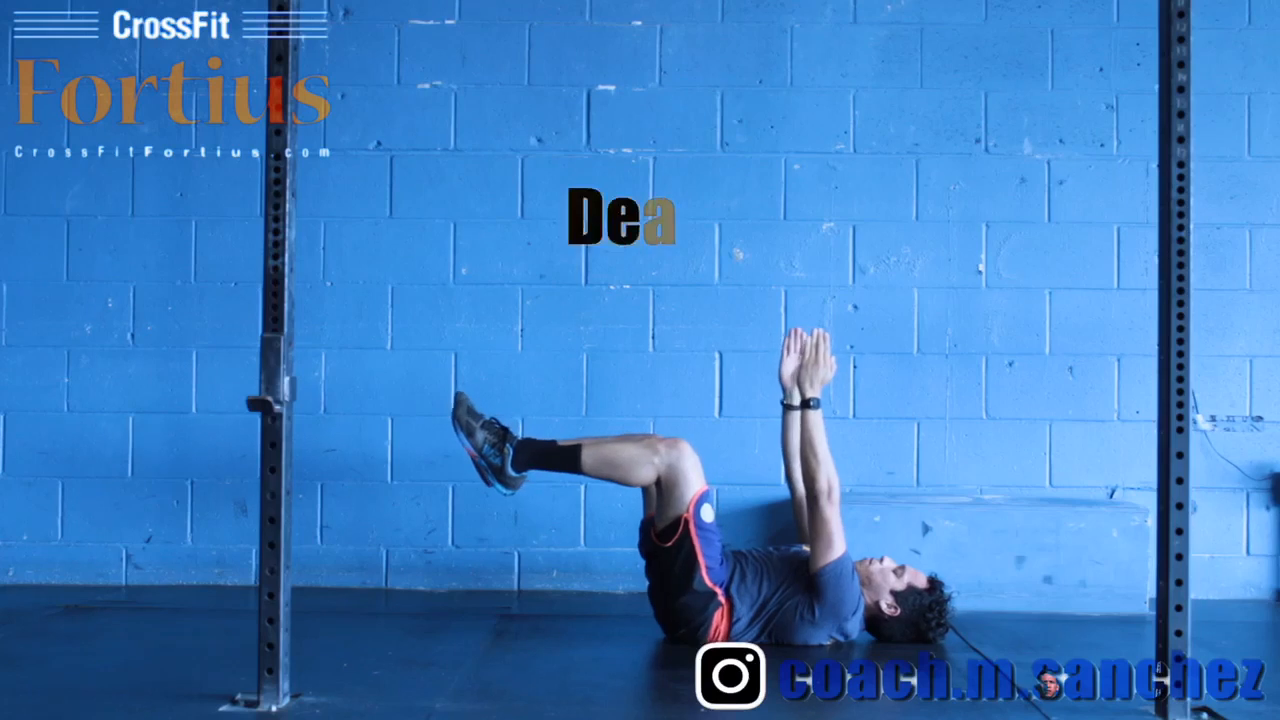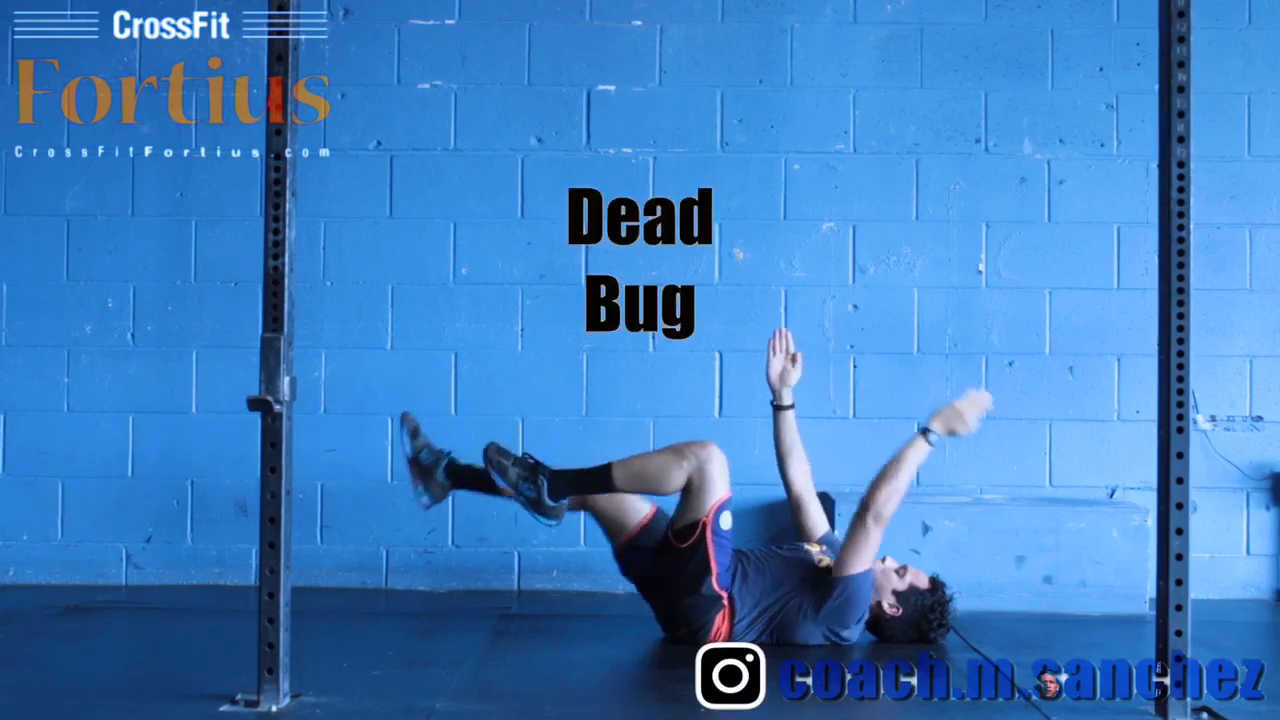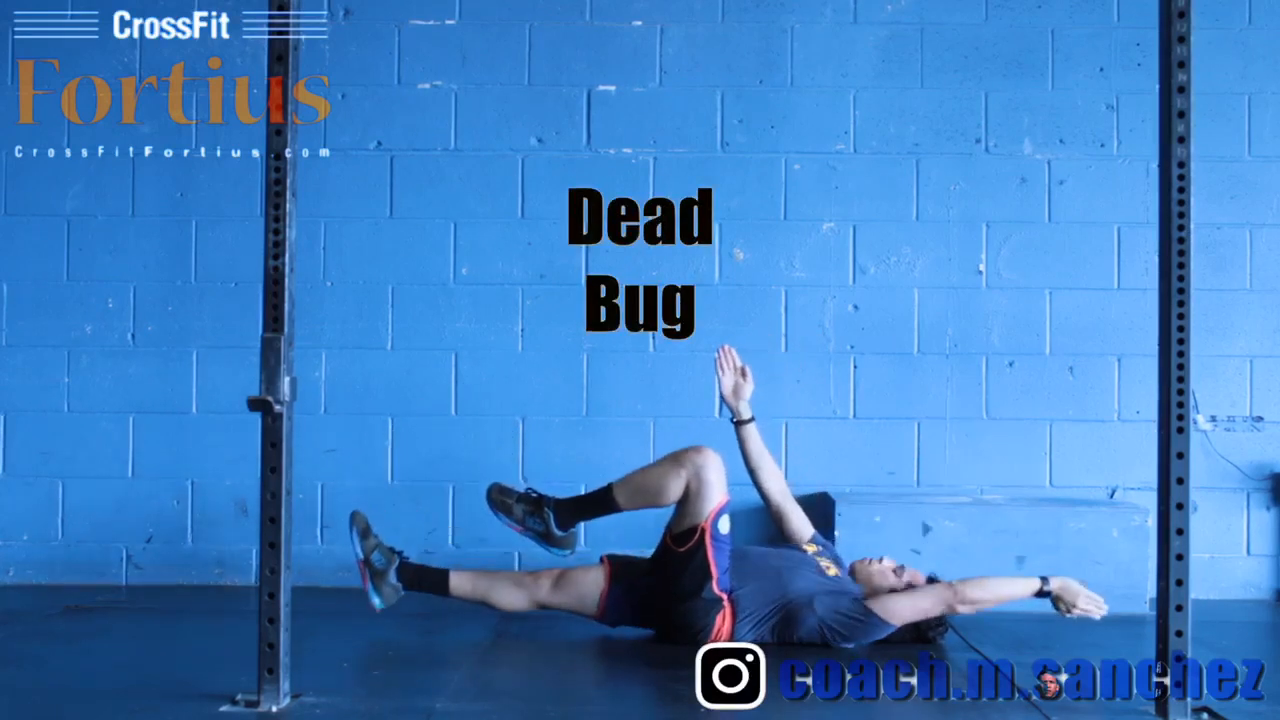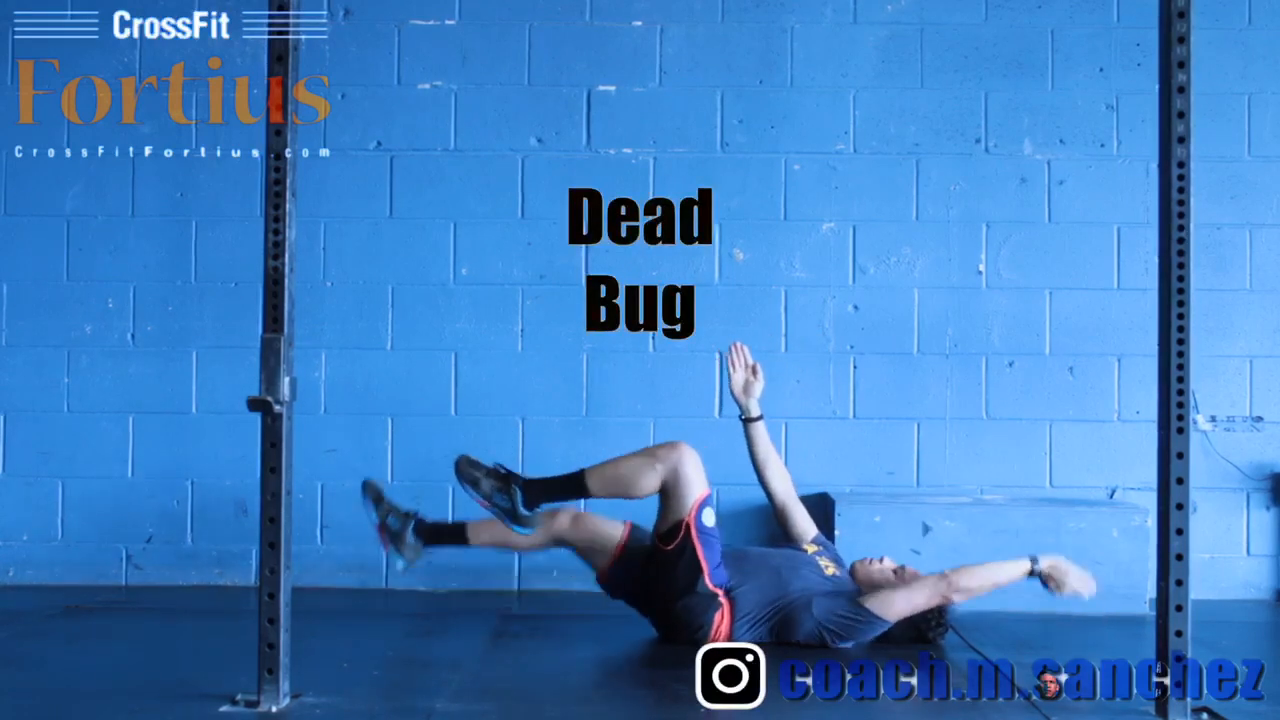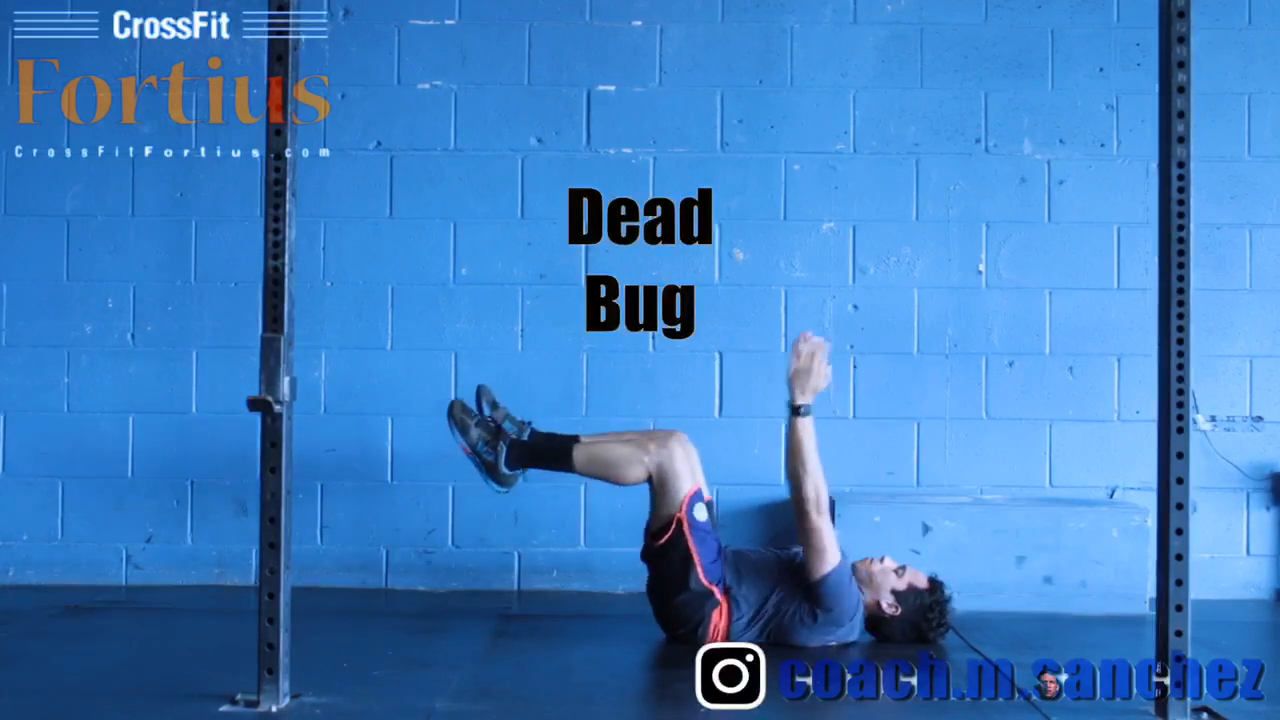
dt=1s
person 1, frame 1
left shoulder: (841, 603)
right shoulder: (839, 580)
left elbow: (825, 496)
right elbow: (801, 484)
left wrist: (812, 397)
right wrist: (793, 395)
left hip: (703, 604)
right hip: (698, 589)
left knee: (675, 454)
right knee: (658, 453)
left ankle: (516, 456)
right ankle: (515, 454)
person 1, frame 2
left shoulder: (847, 607)
right shoulder: (833, 559)
left elbow: (875, 513)
right elbow: (800, 485)
left wrist: (931, 432)
right wrist: (783, 395)
left hip: (703, 605)
right hip: (688, 584)
left knee: (705, 457)
right knee: (595, 486)
left ankle: (553, 486)
right ankle: (450, 474)
person 1, frame 3
left shoulder: (859, 614)
right shoulder: (828, 560)
left elbow: (954, 597)
right elbow: (775, 489)
left wrist: (1048, 584)
right wrist: (742, 410)
left hip: (702, 607)
right hip: (676, 592)
left knee: (699, 463)
right knee: (544, 587)
left ankle: (560, 517)
right ankle: (402, 576)
person 1, frame 4
left shoulder: (857, 616)
right shoulder: (828, 562)
left elbow: (946, 586)
right elbow: (780, 487)
left wrist: (1037, 565)
right wrist: (751, 407)
left hip: (702, 605)
right hip: (682, 591)
left knee: (680, 458)
right knee: (567, 524)
left ankle: (531, 493)
right ankle: (421, 534)
person 1, frame 5
left shoulder: (840, 607)
right shoulder: (840, 583)
left elbow: (814, 509)
right elbow: (808, 497)
left wrist: (801, 403)
right wrist: (804, 397)
left hip: (701, 604)
right hip: (709, 582)
left knee: (665, 451)
right knee: (674, 445)
left ankle: (509, 457)
right ankle: (526, 441)
